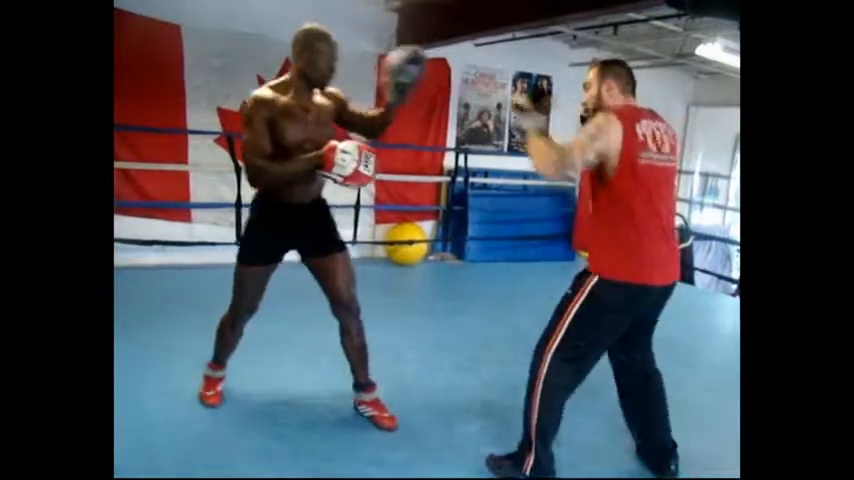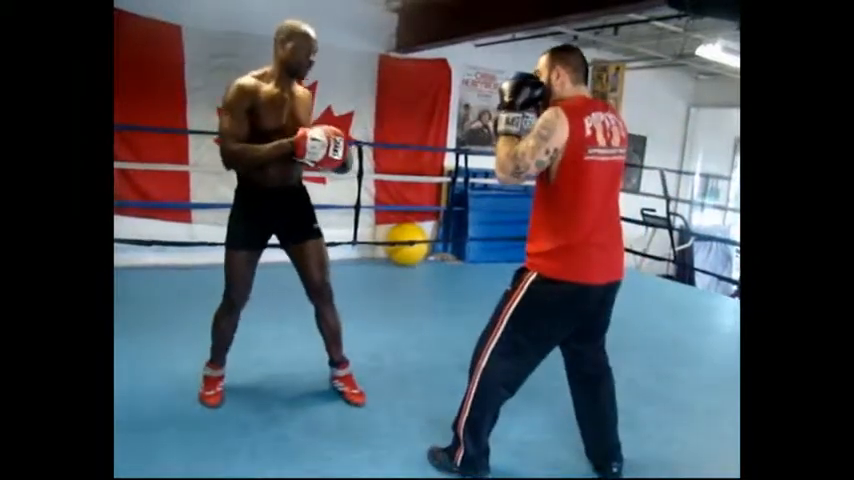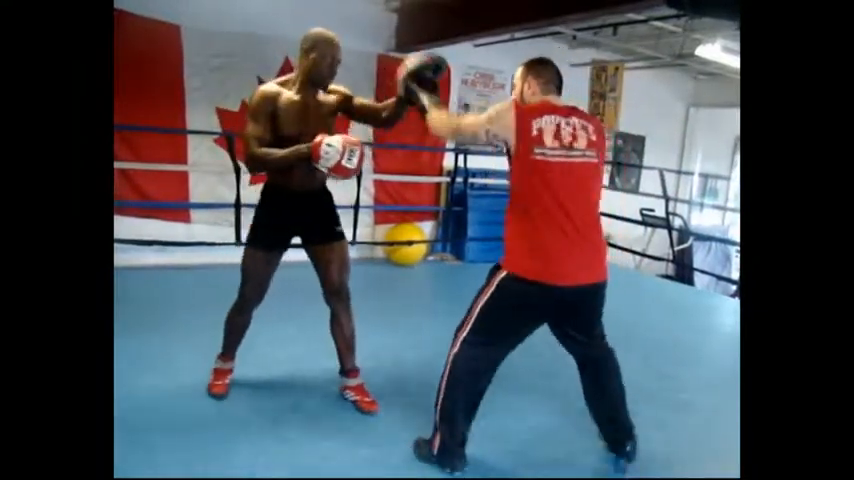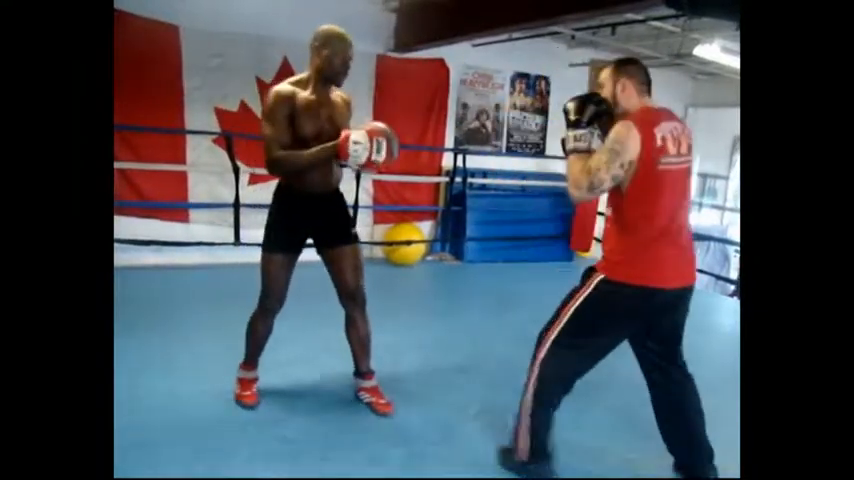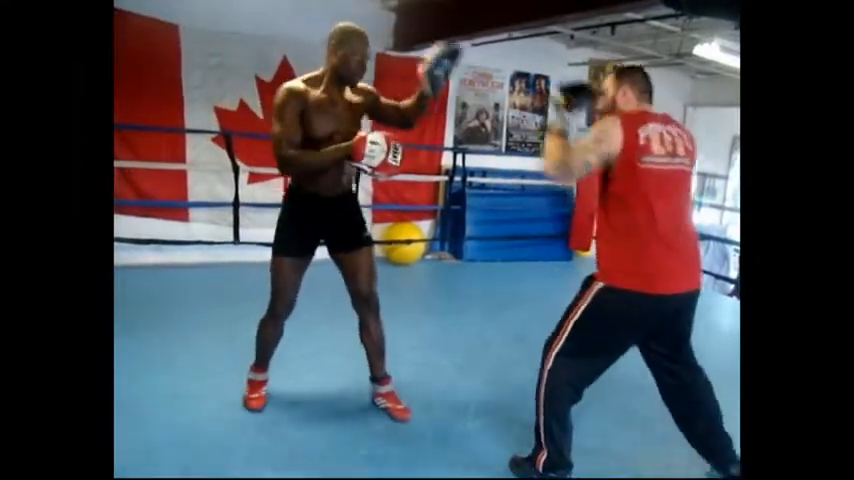
dt=1s
person 1, frame 1
left shoulder: (610, 123)
right shoulder: (661, 129)
left elbow: (555, 166)
left wrist: (533, 124)
left hip: (617, 273)
right hip: (663, 272)
left knee: (556, 359)
right knee: (635, 357)
person 1, frame 2
left shoulder: (560, 118)
right shoulder: (613, 120)
left elbow: (510, 171)
left wrist: (510, 114)
left hip: (558, 271)
right hip: (605, 271)
left knee: (496, 359)
right knee: (590, 362)
person 1, frame 3
left shoulder: (516, 117)
right shoulder: (593, 127)
left elbow: (449, 127)
left wrist: (423, 98)
left hip: (530, 272)
right hip: (589, 273)
left knee: (470, 353)
right knee: (595, 353)
left ankle: (446, 447)
right ankle: (621, 441)
person 1, frame 4
left shoulder: (629, 130)
right shoulder: (676, 127)
left elbow: (583, 188)
left wrist: (578, 134)
right wrist: (600, 131)
left hip: (628, 277)
right hip: (676, 277)
left knee: (555, 352)
right knee: (668, 369)
person 1, frame 5
left shoulder: (616, 127)
right shoulder: (681, 135)
left elbow: (560, 168)
left wrist: (557, 123)
left hip: (627, 284)
right hip: (683, 282)
left knee: (561, 362)
right knee: (680, 369)
person 2, frame 1
left shoulder: (330, 100)
right shoulder: (264, 102)
left elbow: (373, 127)
right elbow: (257, 173)
left wrist: (394, 94)
right wrist: (317, 160)
left hip: (313, 213)
right hip: (270, 215)
left knee: (348, 308)
right knee: (242, 310)
left ankle: (365, 394)
right ankle: (215, 372)
person 2, frame 2
left shoulder: (304, 96)
right shoulder: (246, 90)
right elbow: (231, 155)
left wrist: (323, 151)
right wrist: (290, 145)
left hip: (295, 199)
right hip: (253, 201)
left knee: (322, 290)
right knee: (235, 299)
left ankle: (340, 371)
right ankle: (214, 371)
person 2, frame 3
left shoulder: (335, 97)
right shoulder: (269, 96)
left elbow: (384, 118)
right elbow: (253, 157)
left wrist: (406, 96)
right wrist: (309, 151)
left hip: (318, 202)
right hip: (277, 202)
left knee: (339, 294)
right knee: (249, 296)
left ankle: (351, 379)
right ankle: (224, 363)
person 2, frame 4
left shoulder: (343, 101)
right shoulder: (284, 96)
right elbow: (275, 161)
left wrist: (368, 143)
right wrist: (335, 148)
left hip: (332, 204)
right hip: (291, 205)
left knee: (354, 296)
right knee: (271, 303)
left ankle: (365, 380)
right ankle: (248, 374)
person 2, frame 5
left shoulder: (361, 96)
right shoulder: (294, 94)
left elbow: (404, 117)
right elbow: (286, 161)
left wrist: (426, 91)
right wrist: (349, 149)
left hip: (344, 207)
right hip: (302, 208)
left knee: (367, 301)
right knee: (280, 307)
left ankle: (382, 386)
right ankle: (258, 376)
